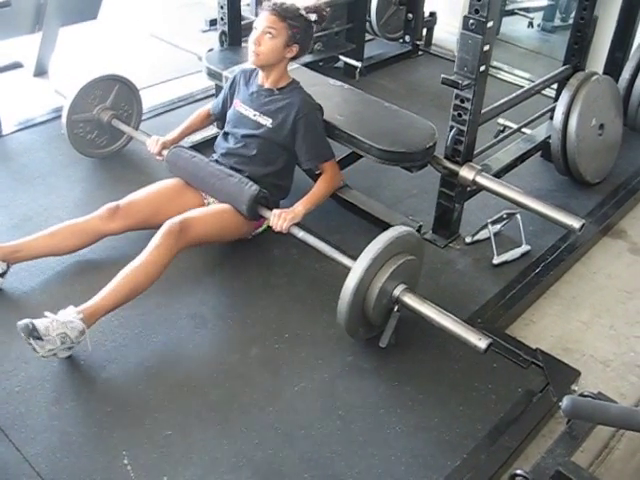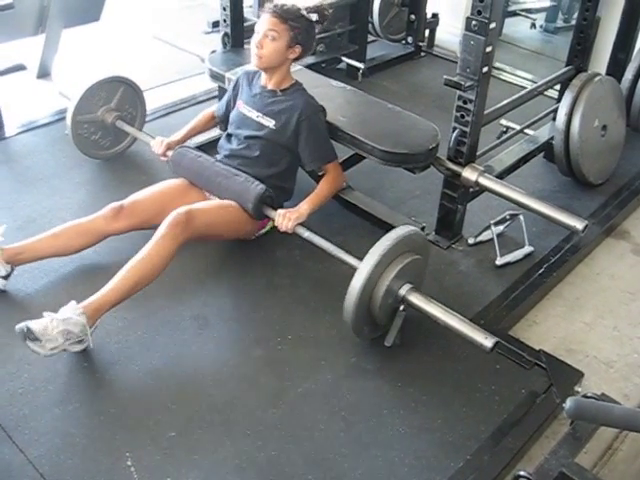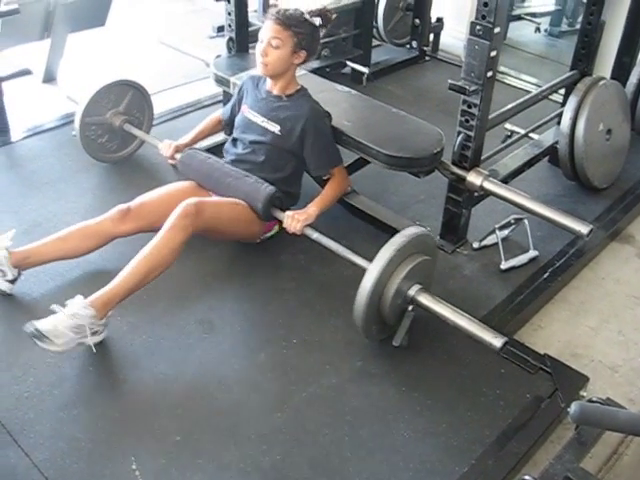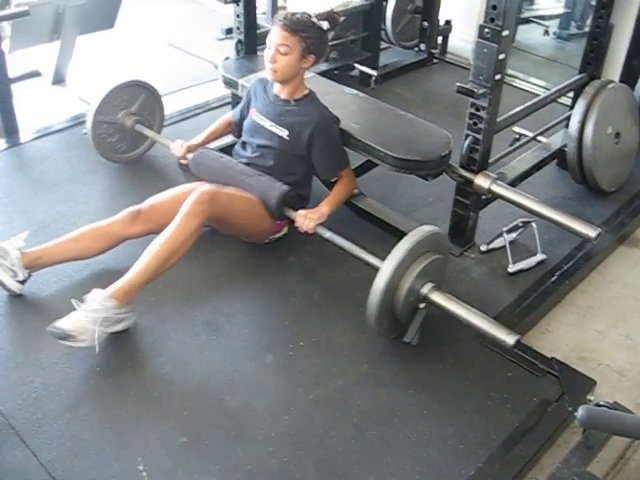
dt=0.1s
person 1, frame 1
left shoulder: (300, 107)
right shoulder: (243, 79)
left elbow: (332, 173)
right elbow: (211, 112)
left wrist: (296, 211)
right wrist: (171, 138)
left knee: (176, 229)
right knee: (114, 213)
left ankle: (77, 323)
person 1, frame 2
left shoulder: (303, 109)
right shoulder: (246, 80)
left elbow: (334, 174)
right elbow: (216, 114)
left wrist: (300, 211)
right wrist: (175, 140)
left knee: (179, 222)
right knee: (118, 213)
left ankle: (80, 319)
person 1, frame 3
left shoulder: (308, 115)
right shoulder: (251, 85)
left elbow: (339, 177)
right elbow: (222, 118)
left wrist: (308, 212)
right wrist: (183, 143)
left hip: (259, 210)
left knee: (190, 212)
right knee: (125, 215)
left ankle: (91, 312)
person 1, frame 4
left shoulder: (316, 120)
right shoulder: (260, 88)
left elbow: (346, 179)
left wrist: (319, 212)
right wrist: (194, 144)
left hip: (268, 212)
right hip: (227, 184)
left knee: (204, 199)
right knee: (135, 217)
left ankle: (111, 304)
